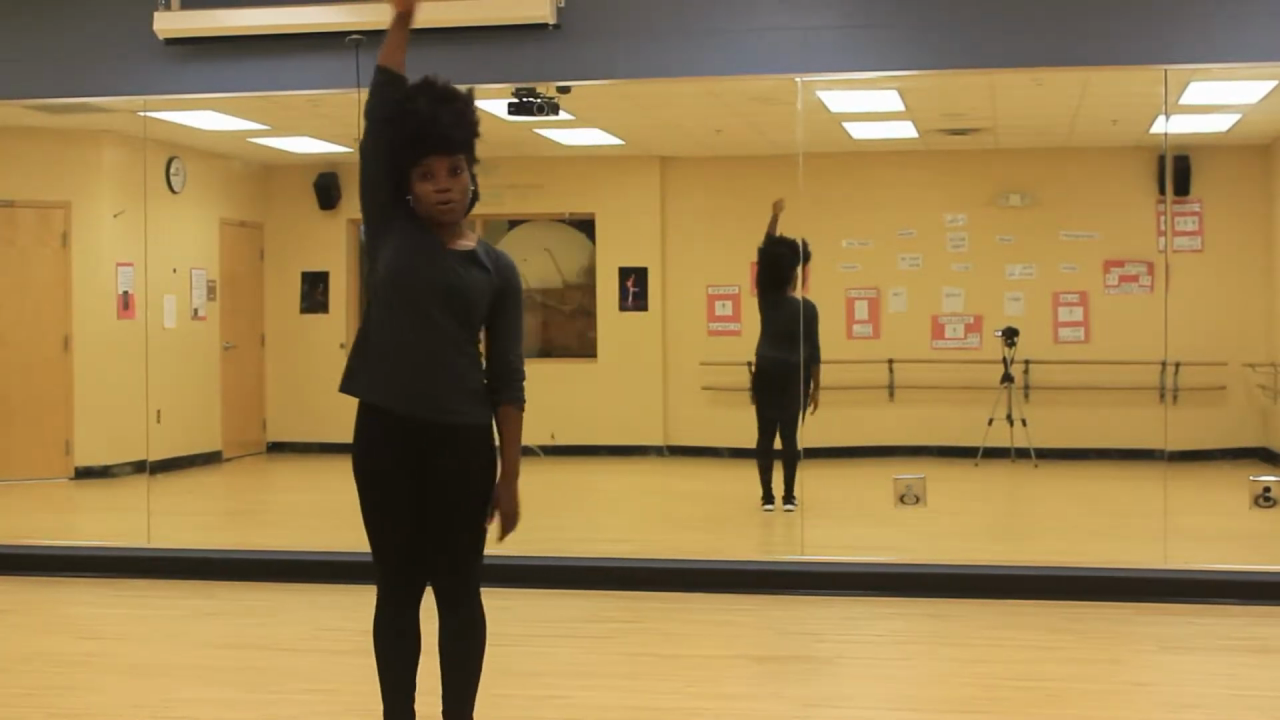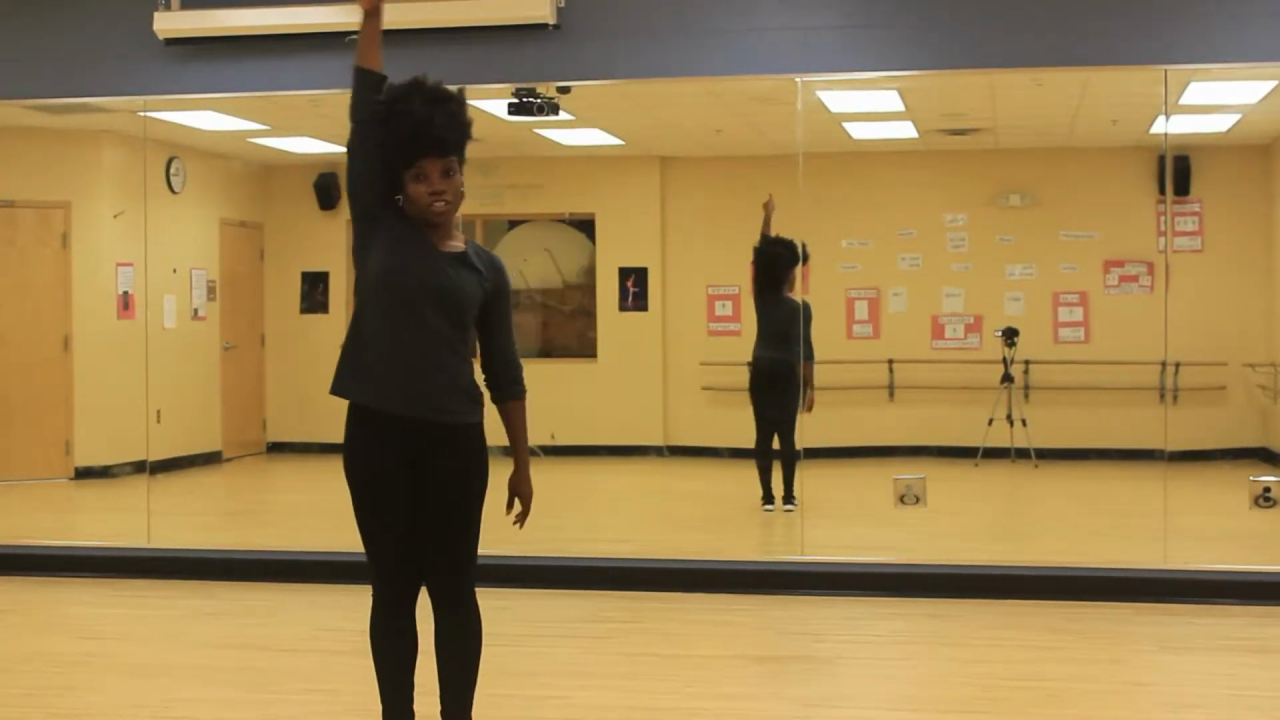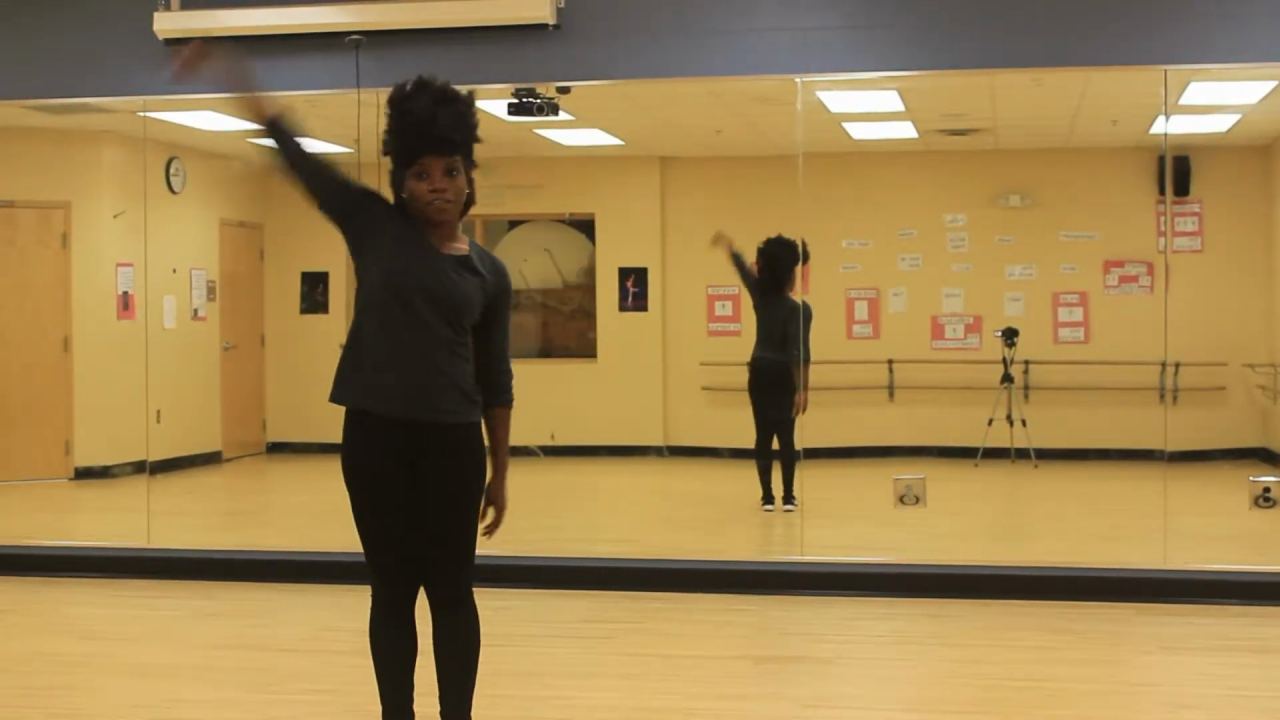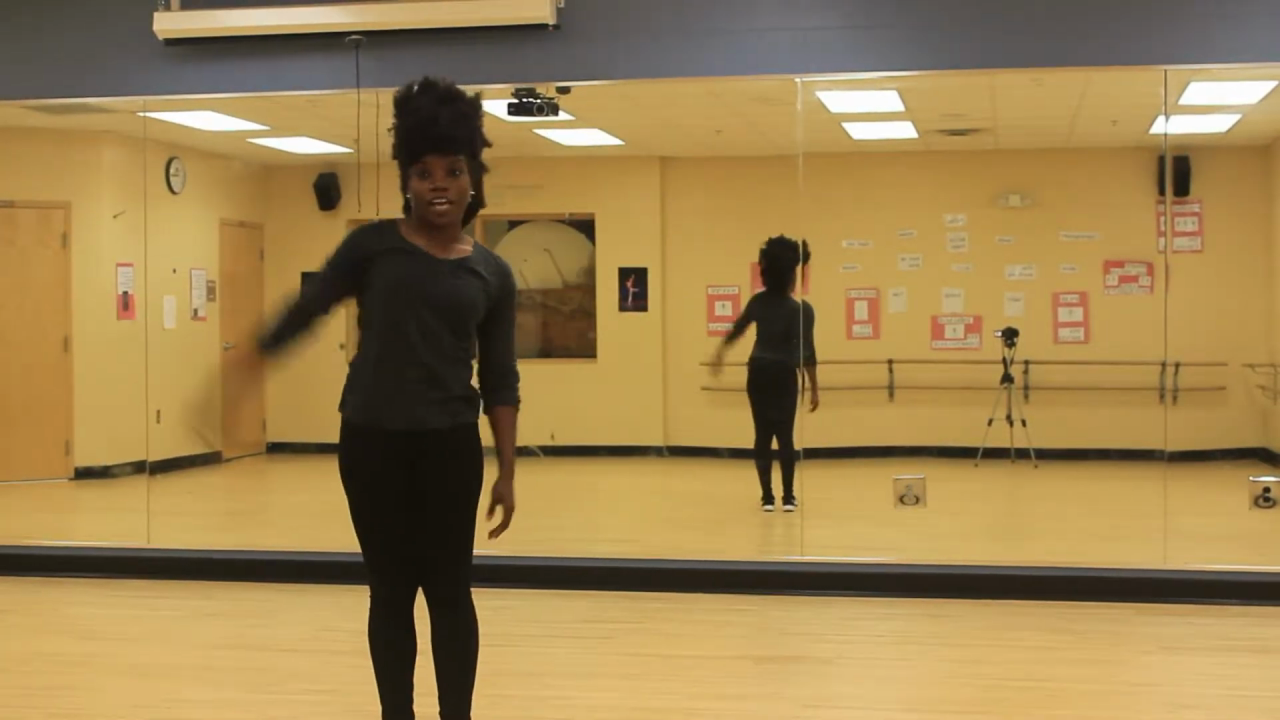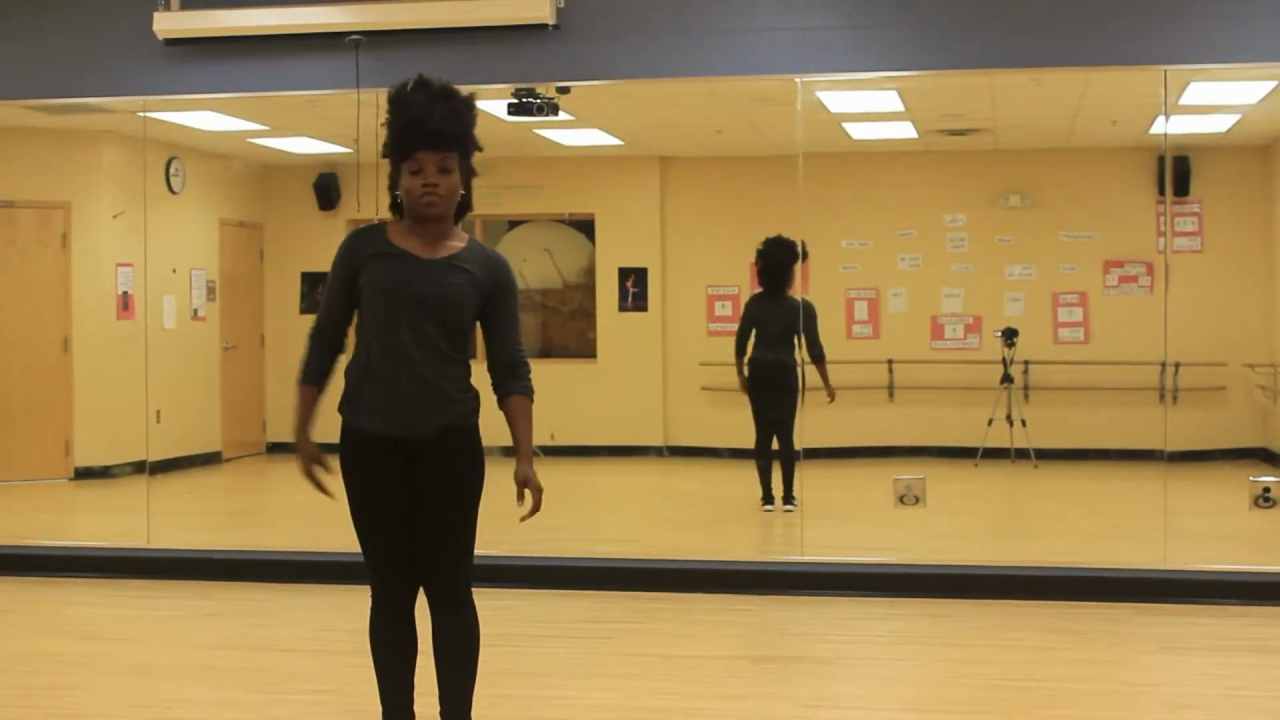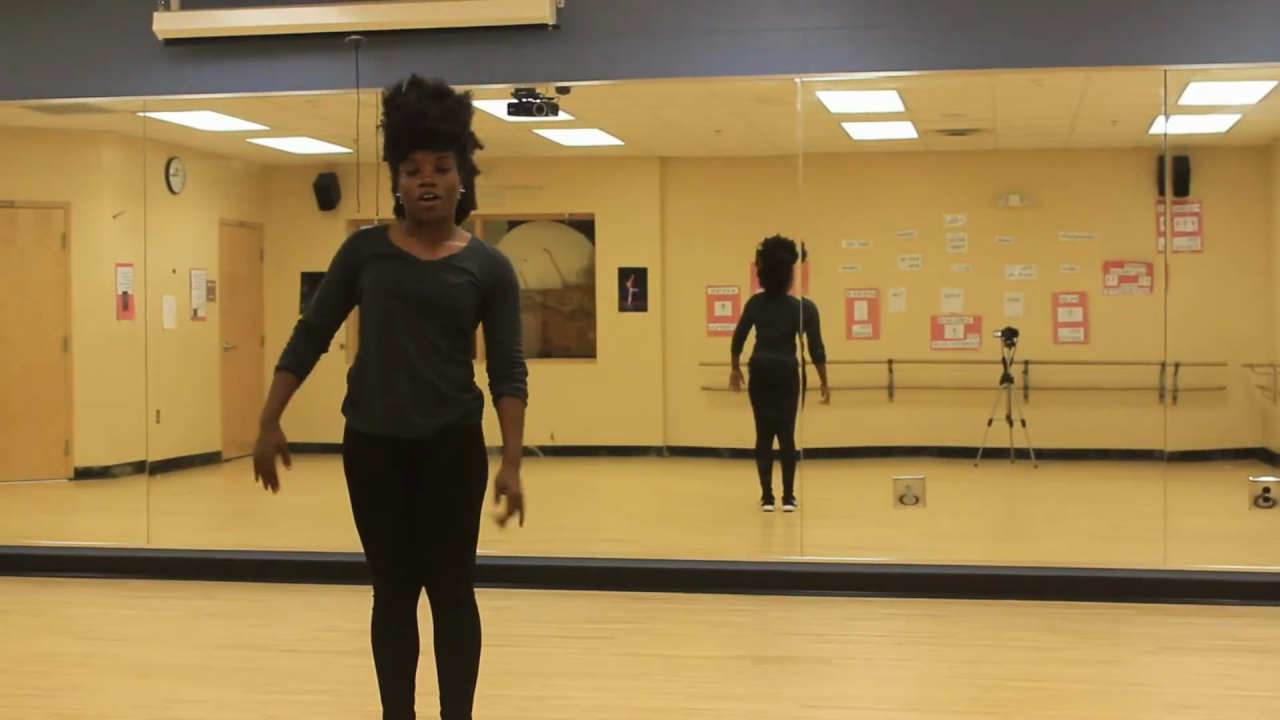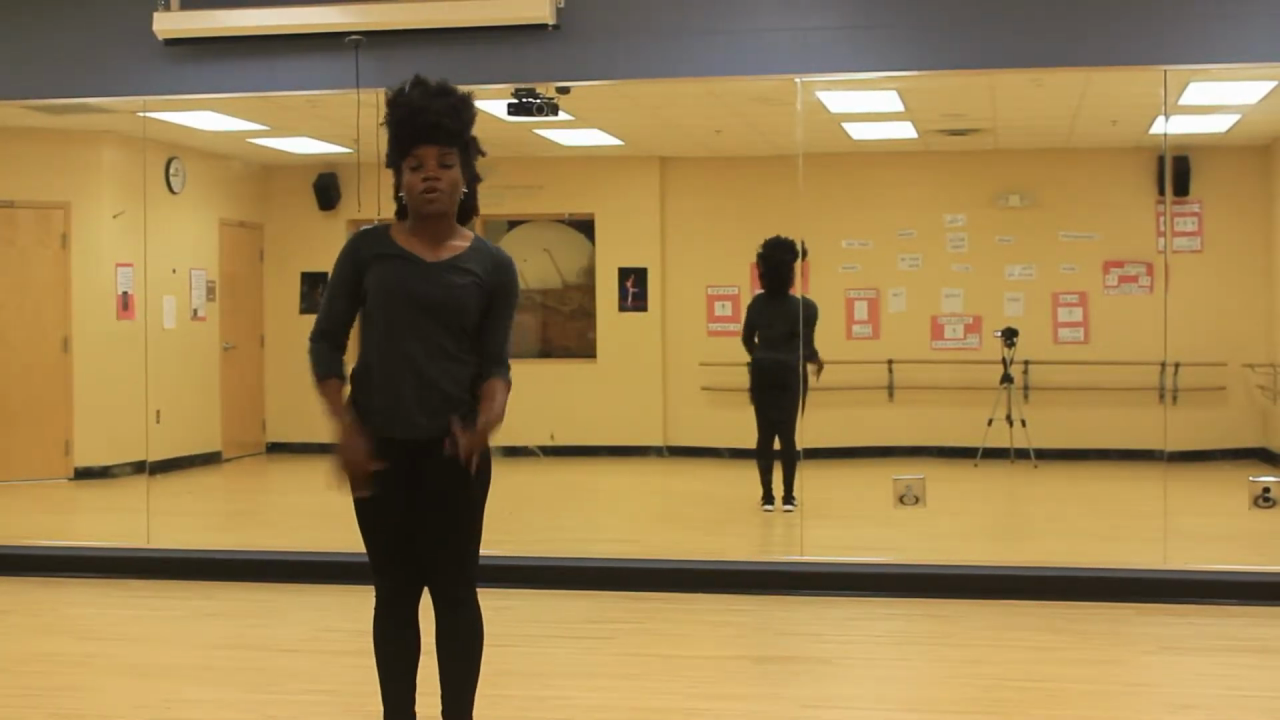
dt=0.2s
person 1, frame 1
left shoulder: (496, 269)
right shoulder: (388, 228)
left elbow: (507, 377)
right elbow: (380, 115)
left wrist: (511, 472)
left hip: (463, 439)
right hip: (386, 432)
left knee: (458, 588)
right knee: (397, 587)
person 1, frame 2
left shoulder: (486, 268)
right shoulder: (377, 229)
left elbow: (509, 372)
right elbow: (368, 125)
left wrist: (520, 461)
left hip: (452, 439)
right hip: (376, 432)
left knee: (452, 586)
right knee: (391, 589)
person 1, frame 3
left shoulder: (487, 273)
right shoulder: (375, 226)
left elbow: (493, 379)
right elbow: (299, 156)
left wrist: (497, 473)
right wrist: (234, 78)
left hip: (451, 439)
right hip: (375, 433)
left knee: (450, 589)
right knee: (391, 589)
person 1, frame 4
left shoulder: (491, 273)
right shoulder: (374, 242)
left elbow: (501, 378)
right elbow: (304, 312)
left wrist: (505, 470)
left hip: (442, 442)
right hip: (370, 437)
left knee: (448, 588)
right knee: (391, 586)
person 1, frame 5
left shoulder: (487, 266)
right shoulder: (364, 248)
left elbow: (512, 366)
right elbow: (327, 340)
left wrist: (529, 456)
right wrist: (303, 431)
left hip: (449, 443)
right hip: (373, 439)
left knee: (449, 587)
right knee: (391, 589)
person 1, frame 6
left shoulder: (488, 266)
right shoulder: (365, 249)
left elbow: (508, 370)
right elbow: (312, 334)
left wrist: (511, 461)
right wrist: (269, 422)
left hip: (451, 443)
right hip: (373, 441)
left knee: (451, 588)
right knee: (392, 588)
person 1, frame 7
left shoulder: (490, 264)
right shoulder: (368, 248)
left elbow: (496, 369)
right elbow: (326, 341)
left wrist: (491, 414)
right wrist: (344, 425)
left hip: (451, 442)
right hip: (380, 441)
left knee: (454, 587)
right knee: (394, 587)
person 2, frame 1
left shoulder: (765, 296)
right shoulder: (805, 308)
left elbow: (766, 253)
right elbow: (811, 352)
left wrist: (775, 217)
right wrist: (815, 386)
left hip: (764, 373)
right hip: (791, 375)
left knee: (765, 435)
right knee: (789, 435)
left ankle: (768, 496)
right ankle: (789, 496)
person 2, frame 2
left shoulder: (761, 296)
right shoulder: (798, 308)
left elbow: (759, 257)
right elbow: (803, 352)
left wrist: (768, 217)
right wrist: (808, 388)
left hip: (760, 372)
right hip: (785, 374)
left knee: (764, 435)
right knee: (787, 435)
left ankle: (768, 496)
right ankle: (788, 497)
person 2, frame 3
left shoulder: (760, 296)
right shoulder: (799, 309)
left elbow: (744, 271)
right elbow: (800, 352)
left wrist: (729, 247)
right wrist: (802, 389)
left hip: (760, 372)
right hip: (784, 375)
left knee: (763, 435)
right knee: (785, 435)
left ankle: (768, 497)
right ankle: (788, 497)
person 2, frame 4
left shoulder: (758, 301)
right shoulder: (801, 309)
left elbow: (737, 330)
right elbow: (805, 352)
left wrist: (719, 354)
right wrist: (814, 388)
left hip: (757, 372)
right hip: (782, 375)
left knee: (763, 435)
right knee: (785, 435)
left ankle: (768, 495)
right ankle: (788, 497)
person 2, frame 5
left shoulder: (755, 303)
right shoulder: (802, 308)
left elbow: (742, 340)
right elbow: (814, 349)
left wrist: (741, 372)
right wrist: (827, 383)
left hip: (758, 372)
right hip: (784, 373)
left knee: (763, 434)
right knee: (785, 434)
left ankle: (767, 496)
right ankle: (788, 496)
person 2, frame 6
left shoulder: (755, 303)
right shoulder: (804, 308)
left elbow: (738, 339)
right elbow: (816, 348)
left wrist: (736, 369)
right wrist: (824, 382)
left hip: (759, 372)
right hip: (786, 374)
left knee: (764, 434)
right knee: (786, 434)
left ankle: (767, 496)
right ankle: (788, 496)
person 2, frame 7
left shoulder: (757, 303)
right shoulder: (804, 306)
left elbow: (747, 340)
right elbow: (806, 349)
right wrist: (817, 363)
left hip: (762, 371)
right hip: (789, 373)
left knee: (765, 434)
right knee: (787, 433)
left ankle: (768, 496)
right ankle: (788, 496)
